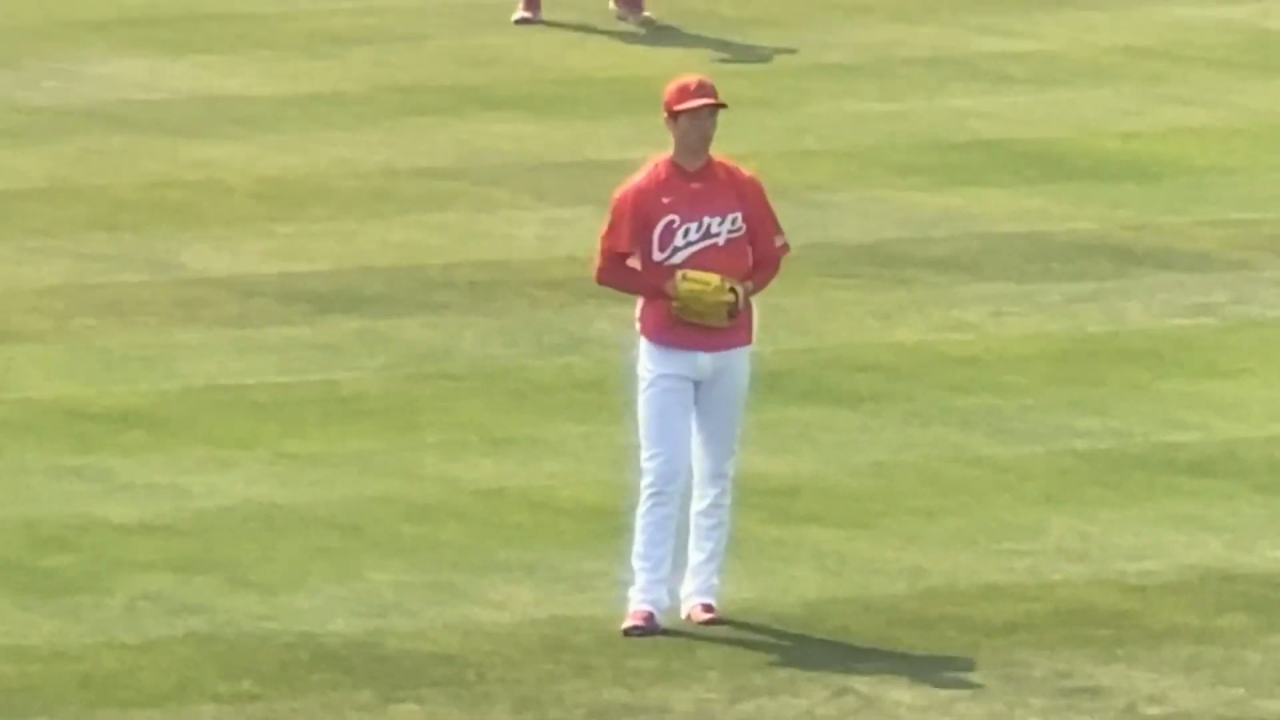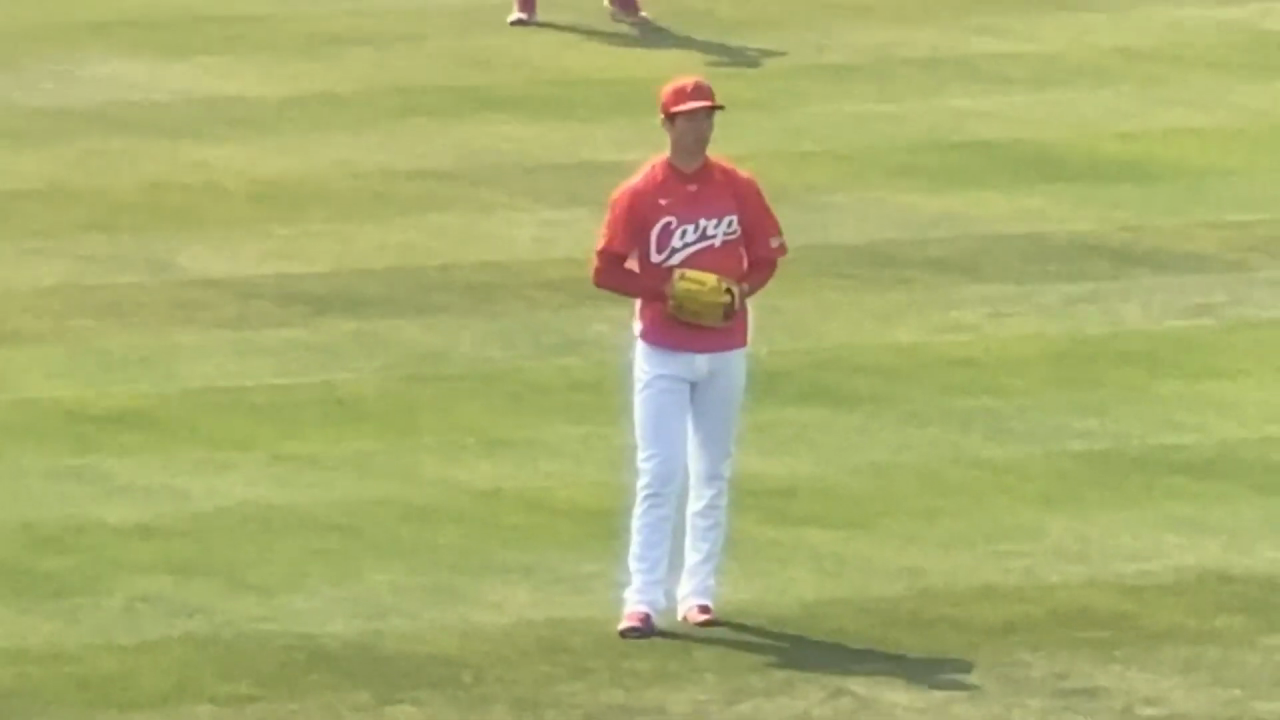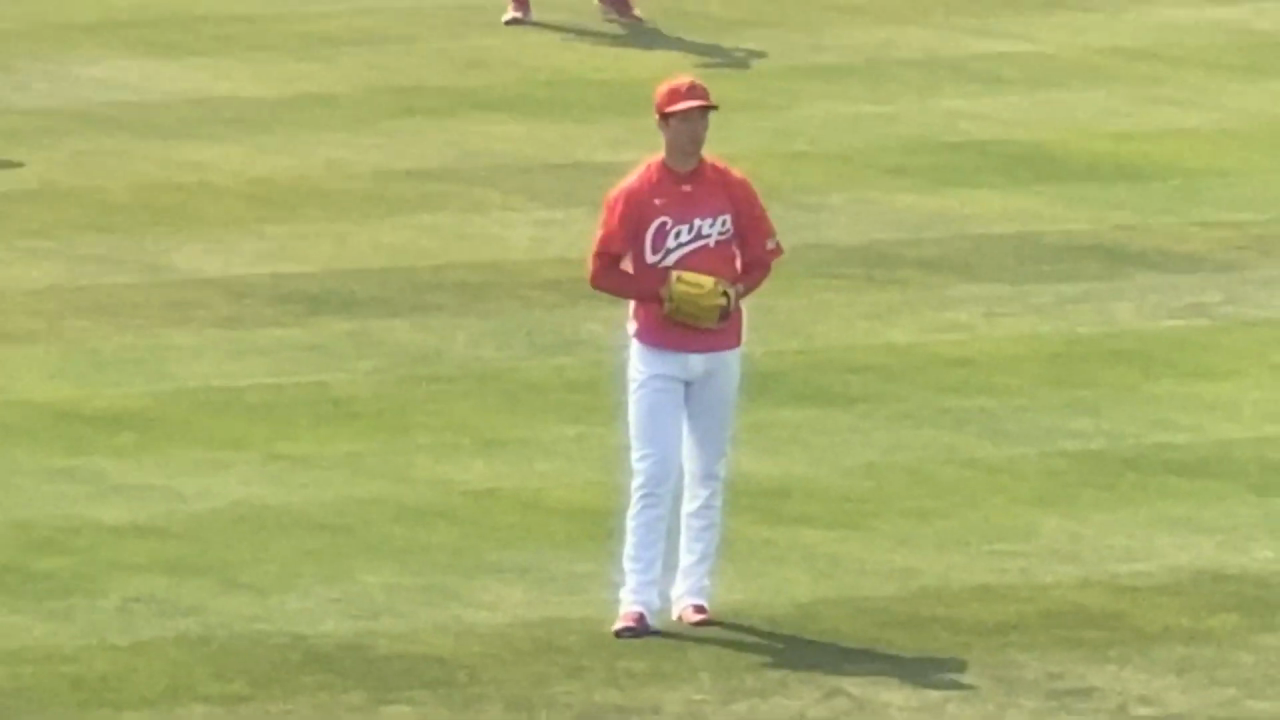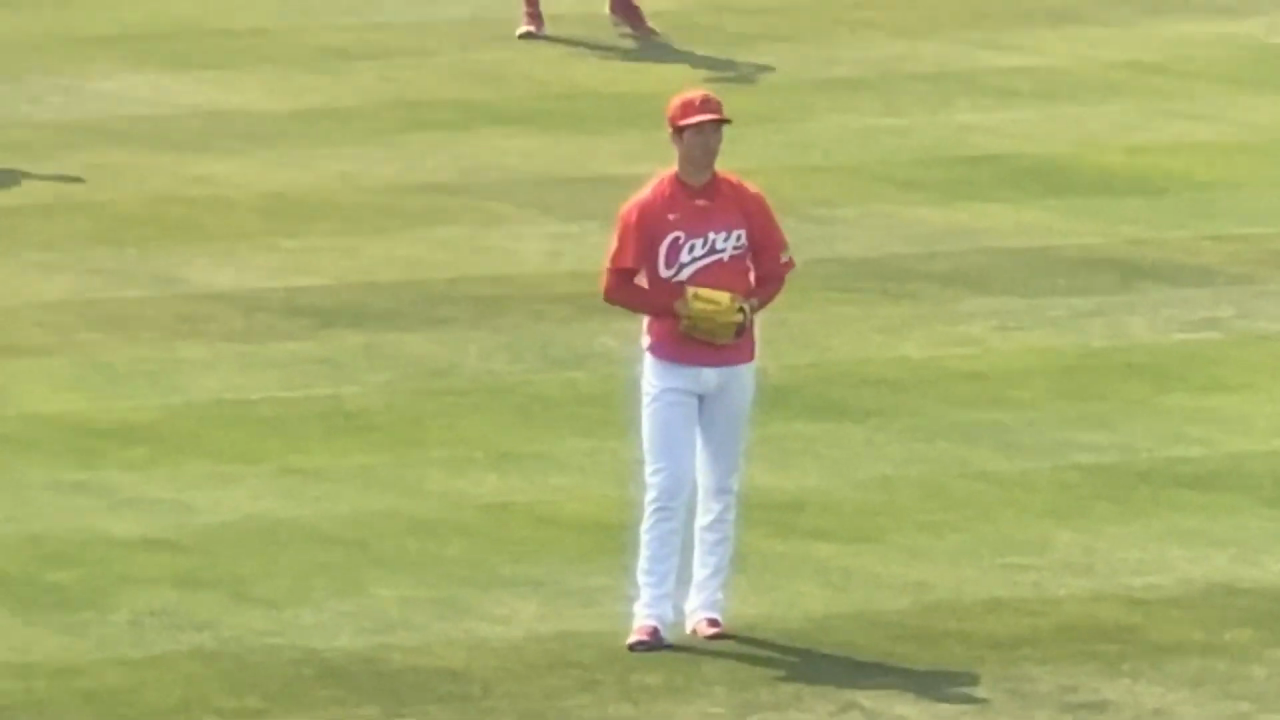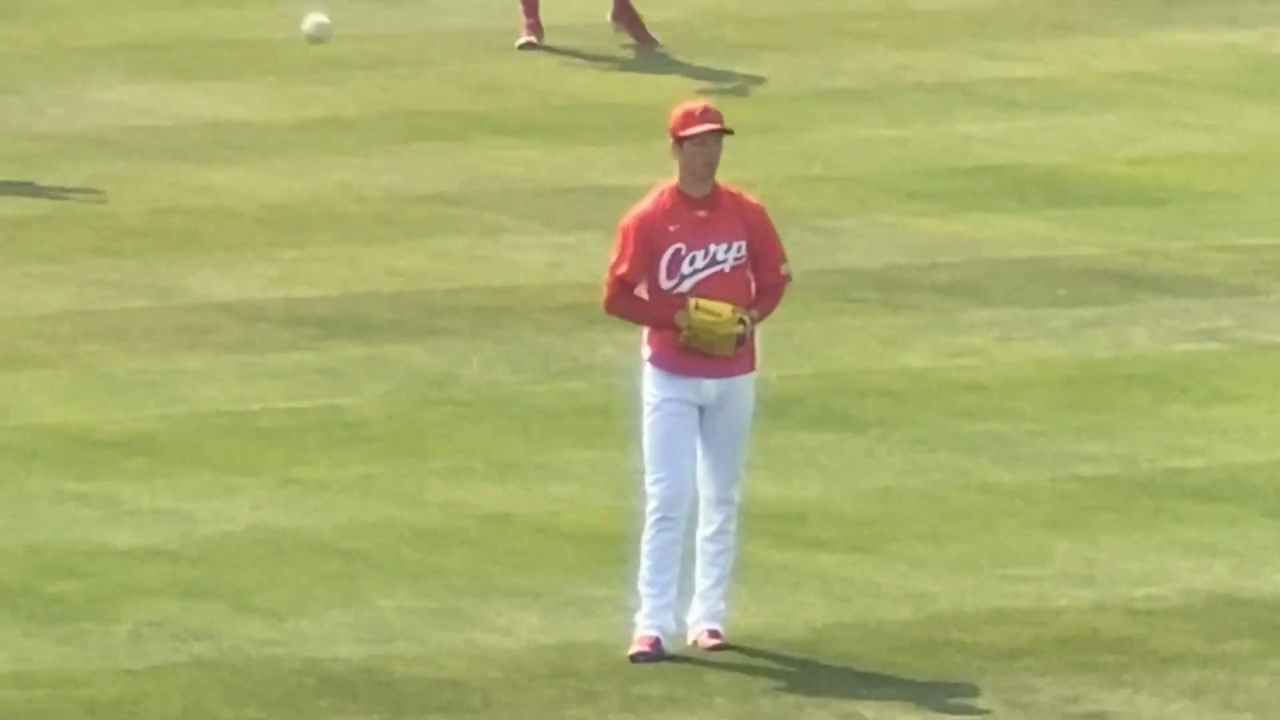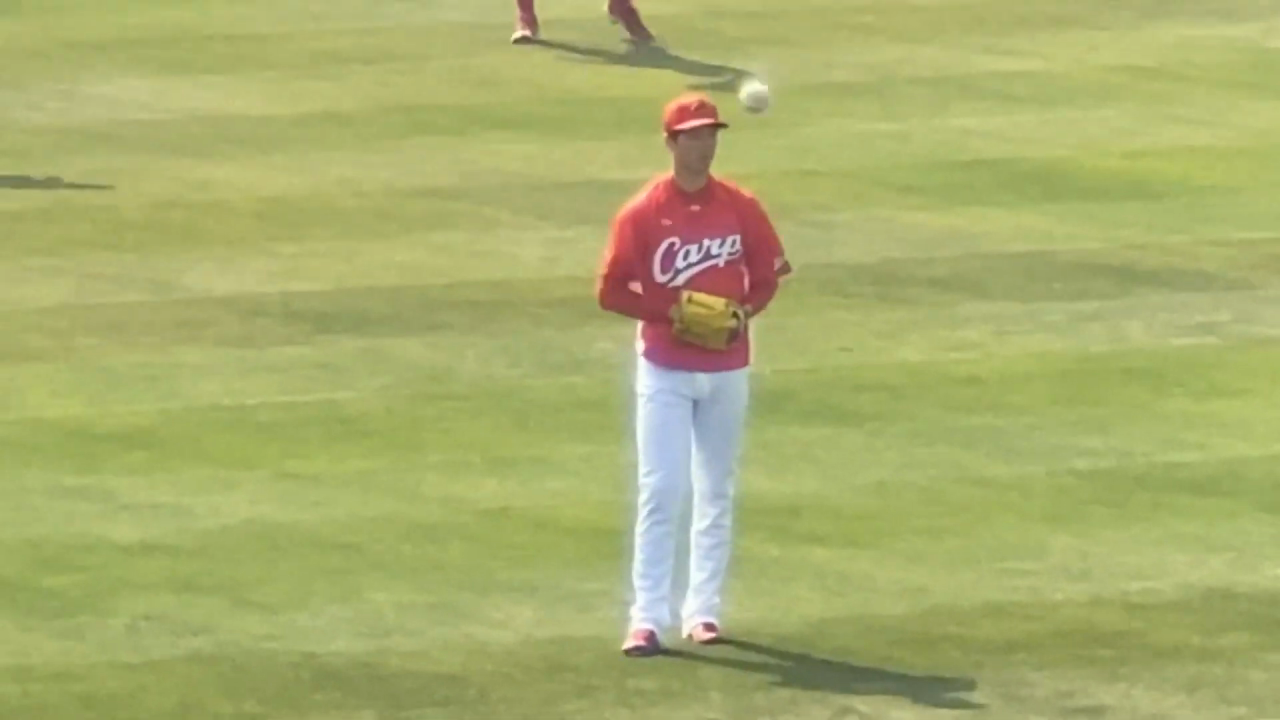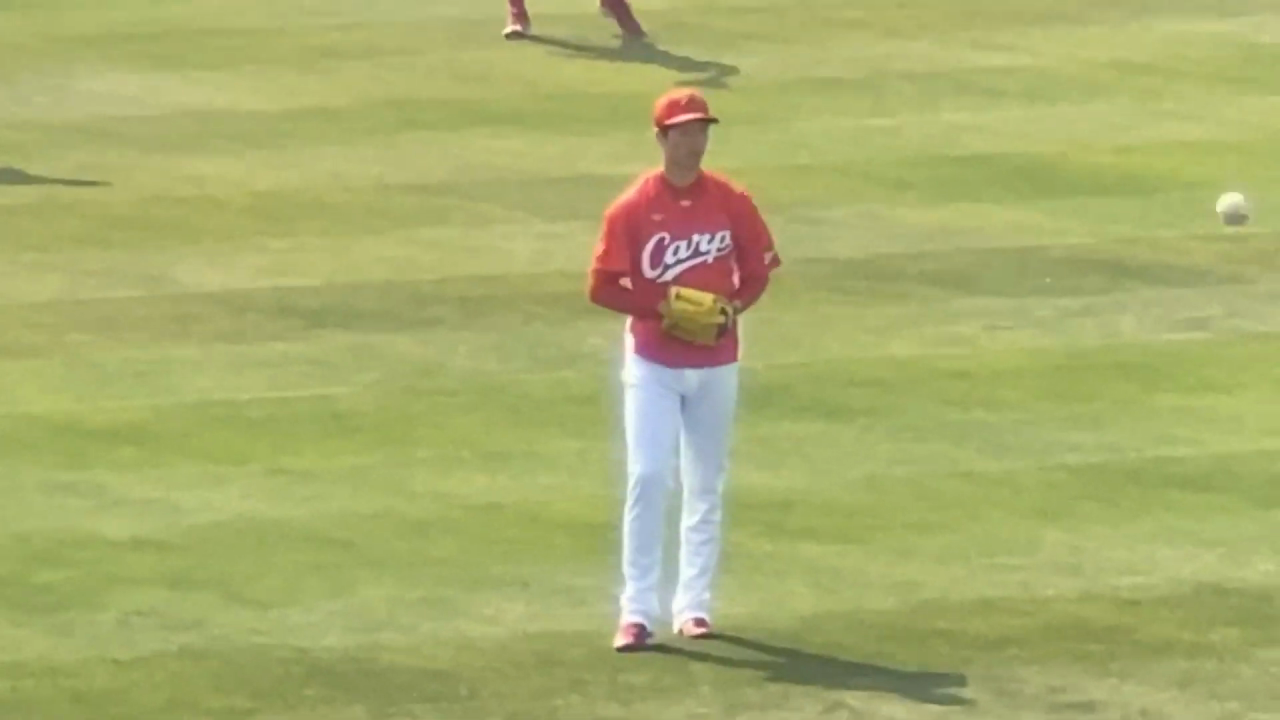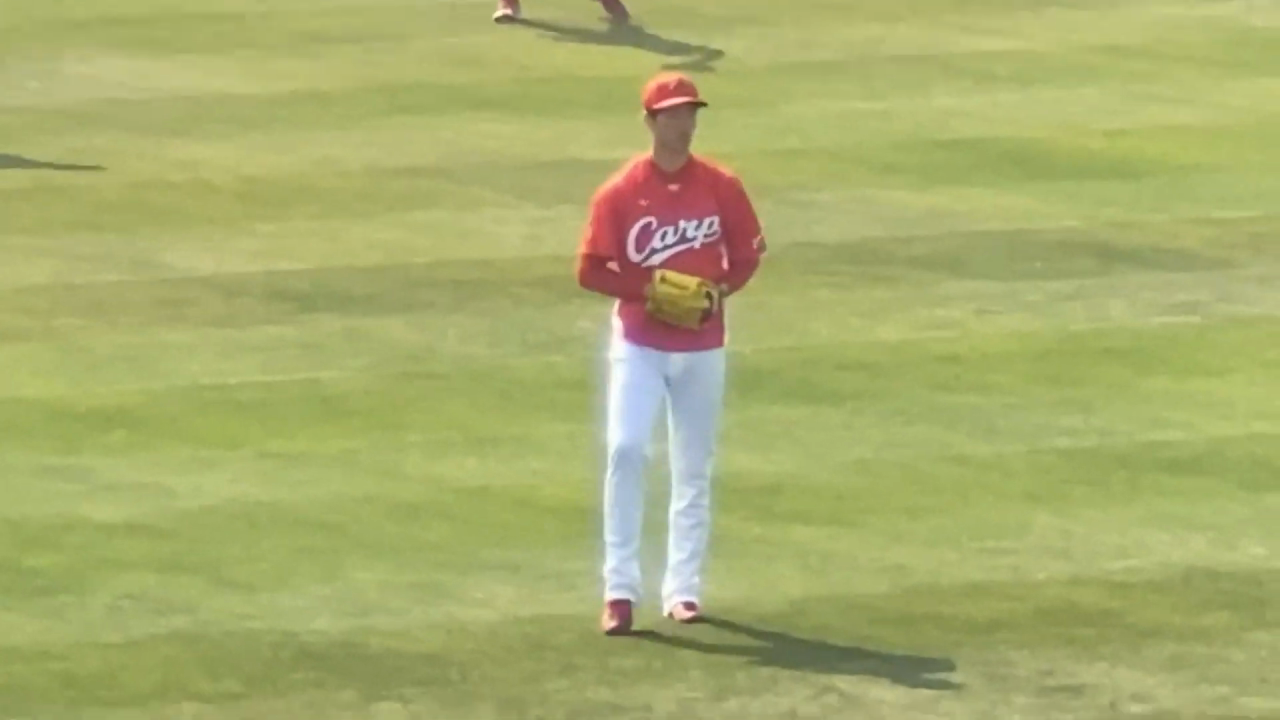
dt=0.1s
person 1, frame 1
left shoulder: (742, 186)
right shoulder: (640, 192)
left elbow: (771, 257)
right elbow: (608, 269)
left wrist: (744, 289)
right wrist: (665, 287)
left hip: (730, 349)
right hip: (666, 351)
left knee: (716, 474)
right knee: (663, 473)
left ankle: (701, 592)
right ankle: (647, 599)
person 1, frame 2
left shoulder: (739, 187)
right shoulder: (637, 193)
left elbow: (767, 258)
right elbow: (605, 271)
left wrist: (740, 290)
right wrist: (663, 289)
left hip: (725, 351)
right hip: (662, 352)
left knee: (713, 475)
right knee: (659, 474)
left ankle: (698, 593)
right ankle: (642, 600)
person 1, frame 3
left shoulder: (732, 187)
right shoulder: (632, 193)
left elbow: (760, 258)
right elbow: (602, 272)
left wrist: (735, 291)
right wrist: (662, 290)
left hip: (720, 351)
right hip: (657, 352)
left knee: (707, 475)
right knee: (653, 474)
left ankle: (692, 592)
right ankle: (637, 600)
person 1, frame 4
left shoulder: (746, 201)
right shoulder: (646, 207)
left elbow: (774, 272)
right elbow: (616, 287)
left wrist: (749, 306)
right wrist: (676, 306)
left hip: (733, 365)
right hip: (671, 366)
left knee: (721, 488)
right knee: (667, 488)
left ankle: (706, 606)
right ankle: (652, 614)
person 1, frame 5
left shoulder: (747, 212)
right shoulder: (647, 218)
left elbow: (774, 283)
right elbow: (617, 298)
left wrist: (750, 318)
right wrist: (678, 317)
left hip: (734, 376)
right hip: (671, 377)
left knee: (722, 499)
right knee: (668, 499)
left ankle: (708, 617)
right ankle: (653, 624)
person 1, frame 6
left shoulder: (741, 206)
right shoulder: (641, 212)
left elbow: (767, 276)
right elbow: (611, 292)
left wrist: (744, 311)
right wrist: (672, 311)
left hip: (727, 370)
right hip: (665, 370)
left knee: (716, 493)
right knee: (661, 490)
left ankle: (703, 611)
right ankle: (648, 618)
person 1, frame 7
left shoulder: (733, 201)
right shoulder: (630, 208)
left elbow: (759, 271)
right elbow: (602, 288)
left wrist: (733, 307)
right wrist: (661, 307)
left hip: (716, 364)
right hip: (652, 363)
left knee: (705, 487)
right knee: (648, 478)
left ankle: (693, 605)
right ankle: (638, 611)
person 1, frame 8
left shoulder: (722, 186)
right shoulder: (619, 191)
left elbow: (748, 256)
right elbow: (590, 271)
left wrist: (720, 291)
right wrist: (647, 290)
left hip: (702, 349)
right hip: (639, 344)
left knee: (694, 471)
right knee: (627, 449)
left ankle: (683, 589)
right ankle: (620, 586)
